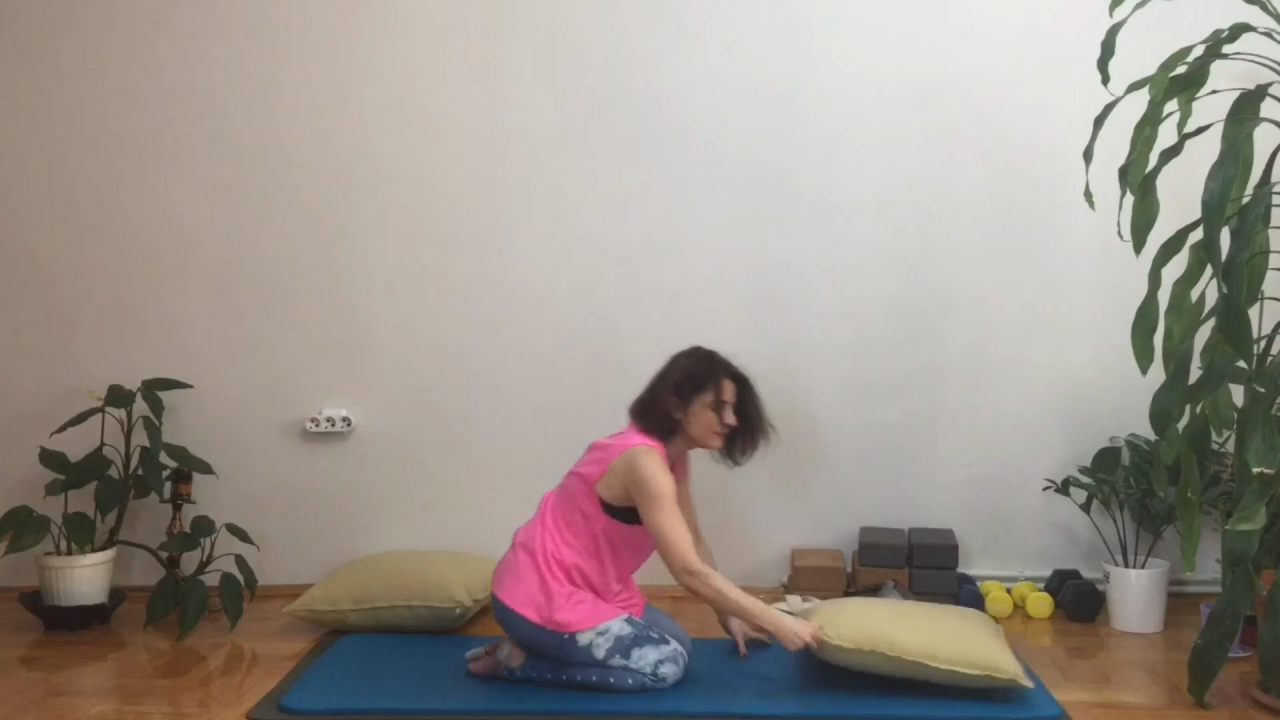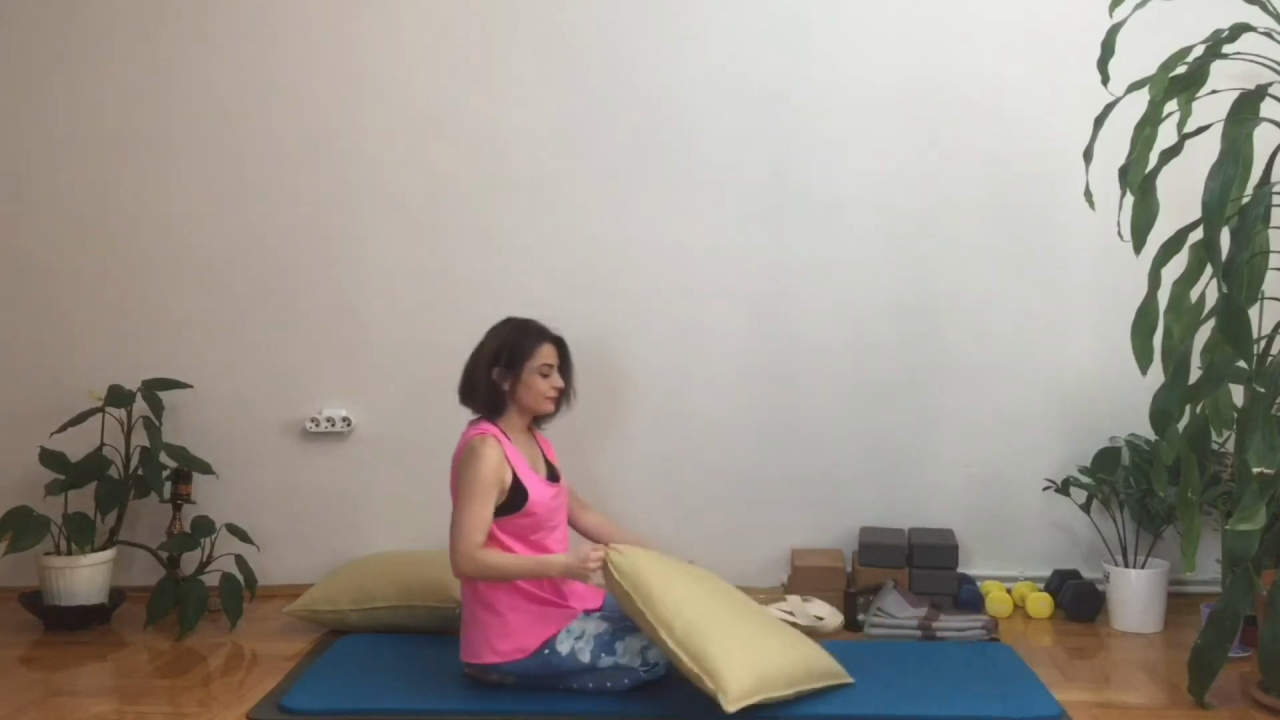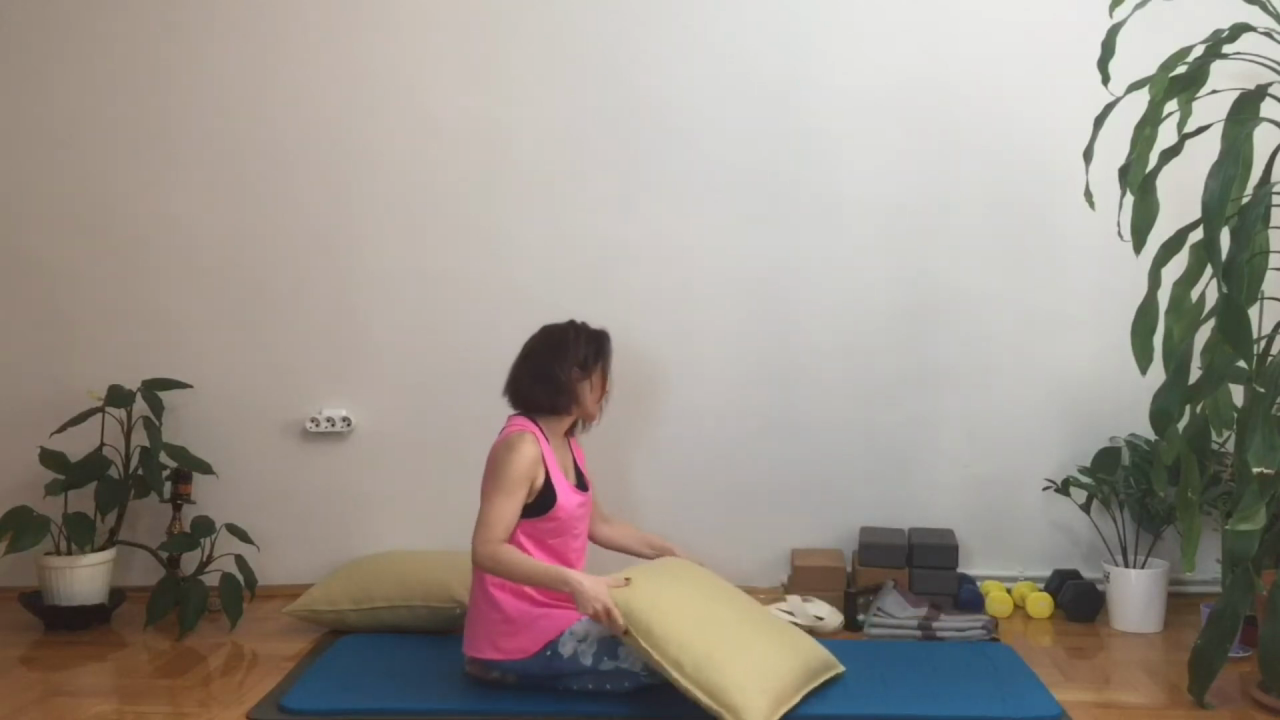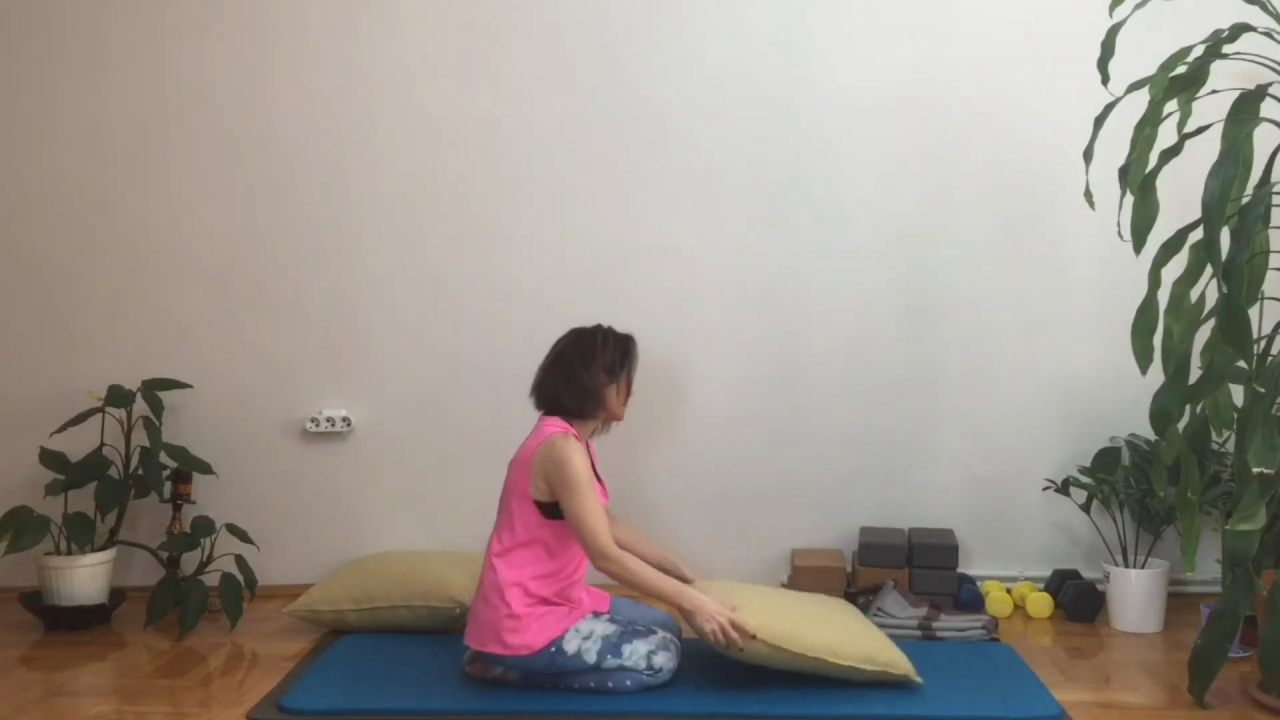
dt=0.7s
person 1, frame 1
left shoulder: (672, 455)
right shoulder: (644, 461)
left elbow: (692, 540)
right elbow: (691, 572)
left wrist: (728, 613)
right wrist: (777, 624)
left hip: (581, 589)
right hip: (543, 600)
left knee: (673, 643)
right knee: (666, 664)
left ankle: (541, 649)
right ankle: (519, 660)
person 1, frame 2
left shoulder: (534, 440)
right shoulder: (484, 450)
left elbow: (579, 512)
right elbow: (468, 560)
right wrist: (563, 565)
left hip: (553, 603)
right hip: (512, 631)
right knee: (650, 653)
left ankle: (542, 661)
right ankle: (513, 670)
person 1, frame 3
left shoulder: (567, 442)
right shoulder: (521, 446)
left elbow: (596, 523)
right elbow: (488, 551)
left wrist: (665, 552)
right wrist: (575, 583)
left hip: (558, 606)
right hip: (516, 630)
left ankle: (541, 666)
right ankle: (510, 669)
person 1, frame 4
left shoulder: (569, 439)
right shoulder: (562, 448)
left elbow: (607, 526)
right elbow: (605, 555)
left wrist: (682, 573)
right wrist: (693, 603)
left hip: (554, 601)
right hip: (524, 621)
left knee: (664, 630)
right knee: (659, 657)
left ankle: (522, 659)
right ankle: (511, 664)
